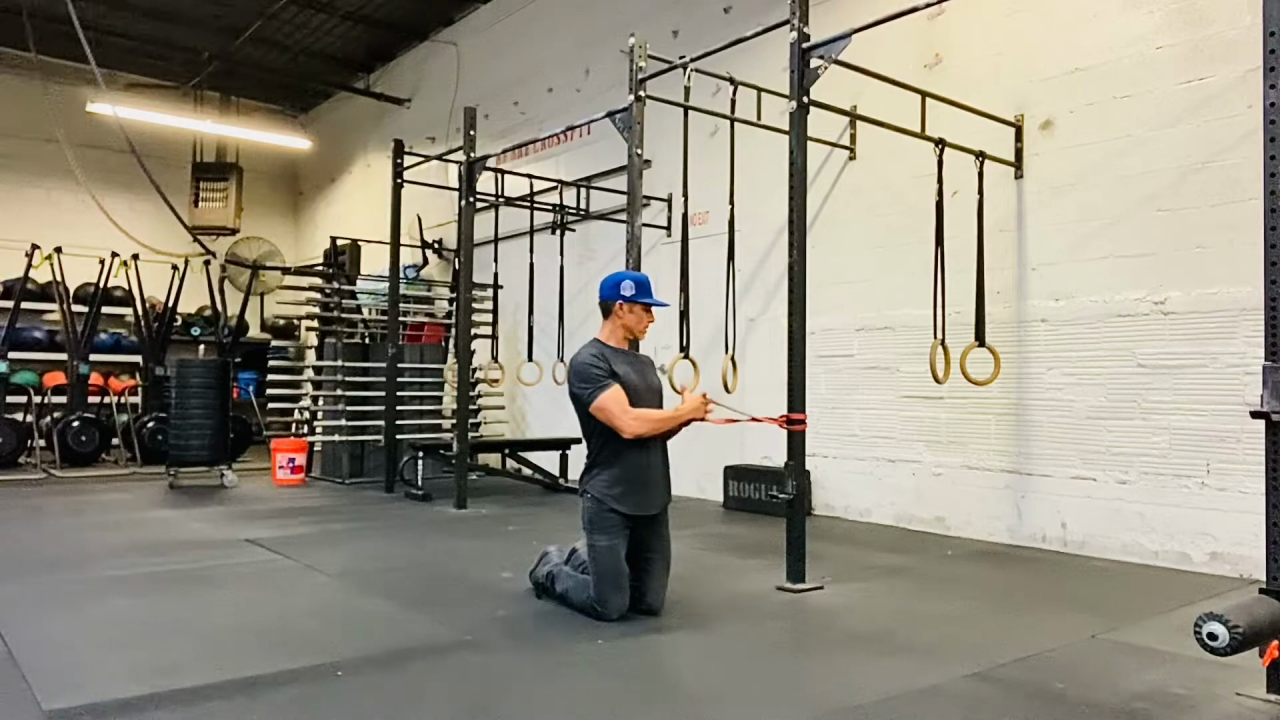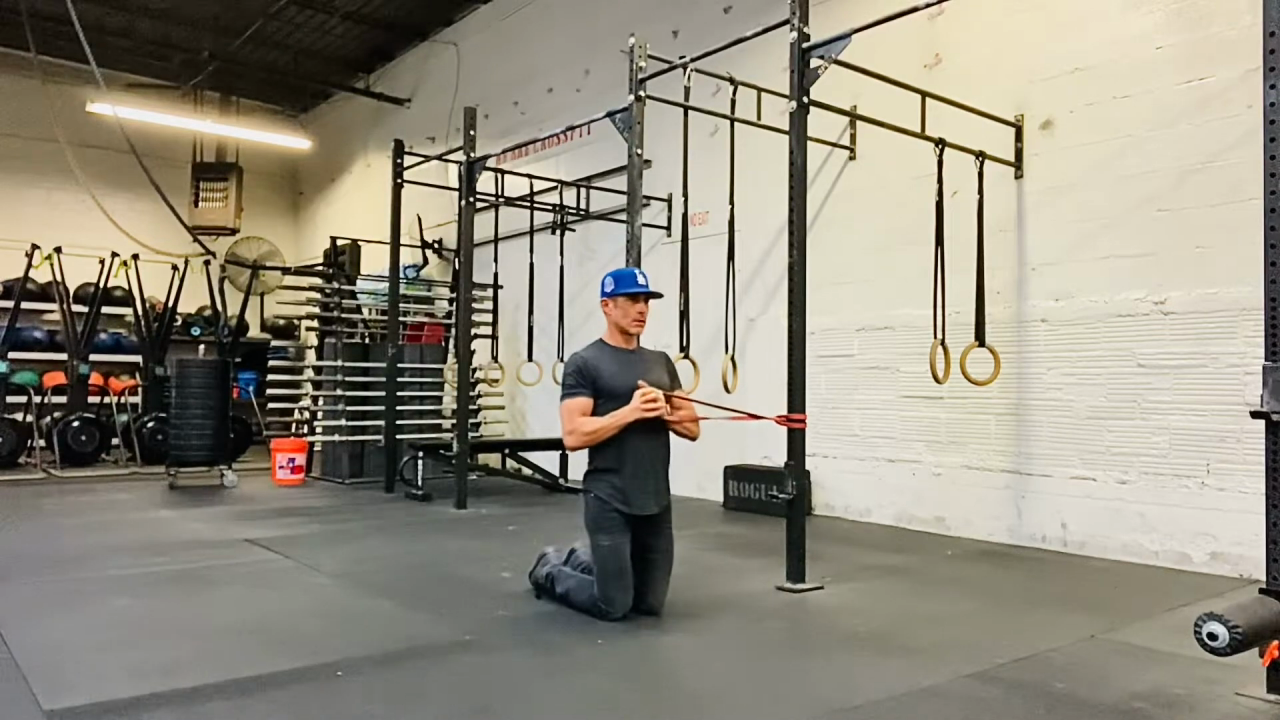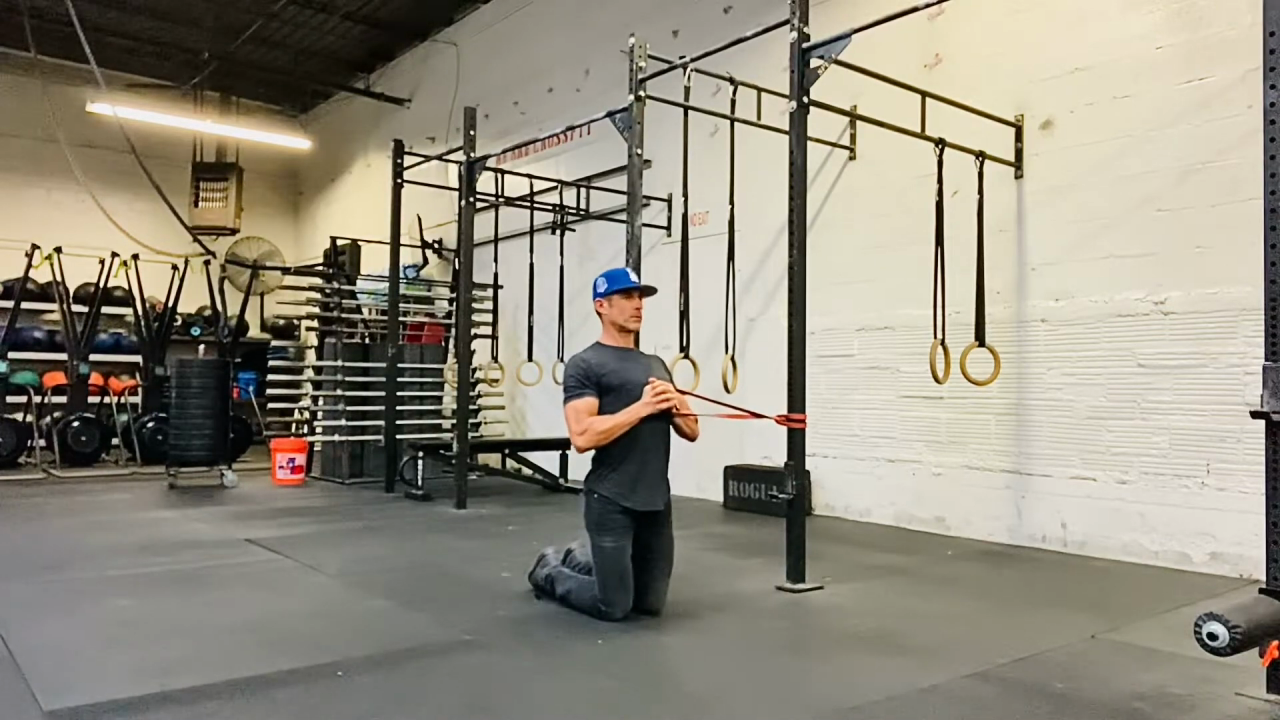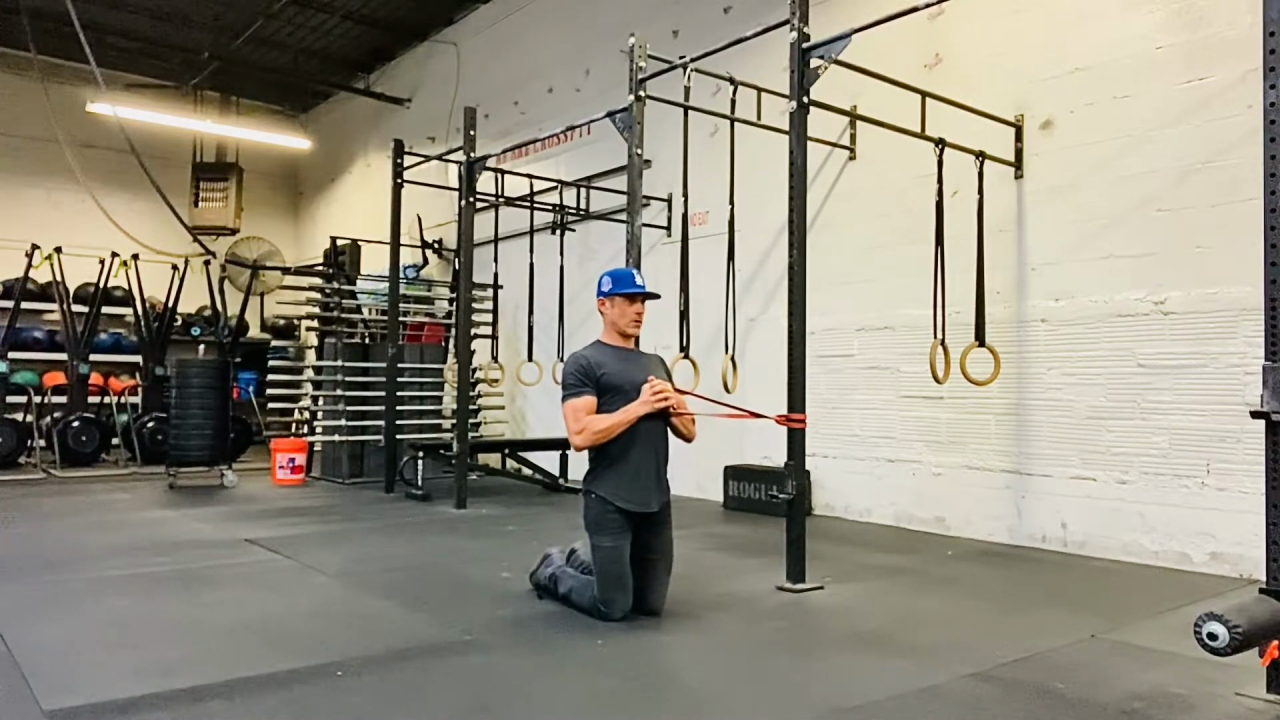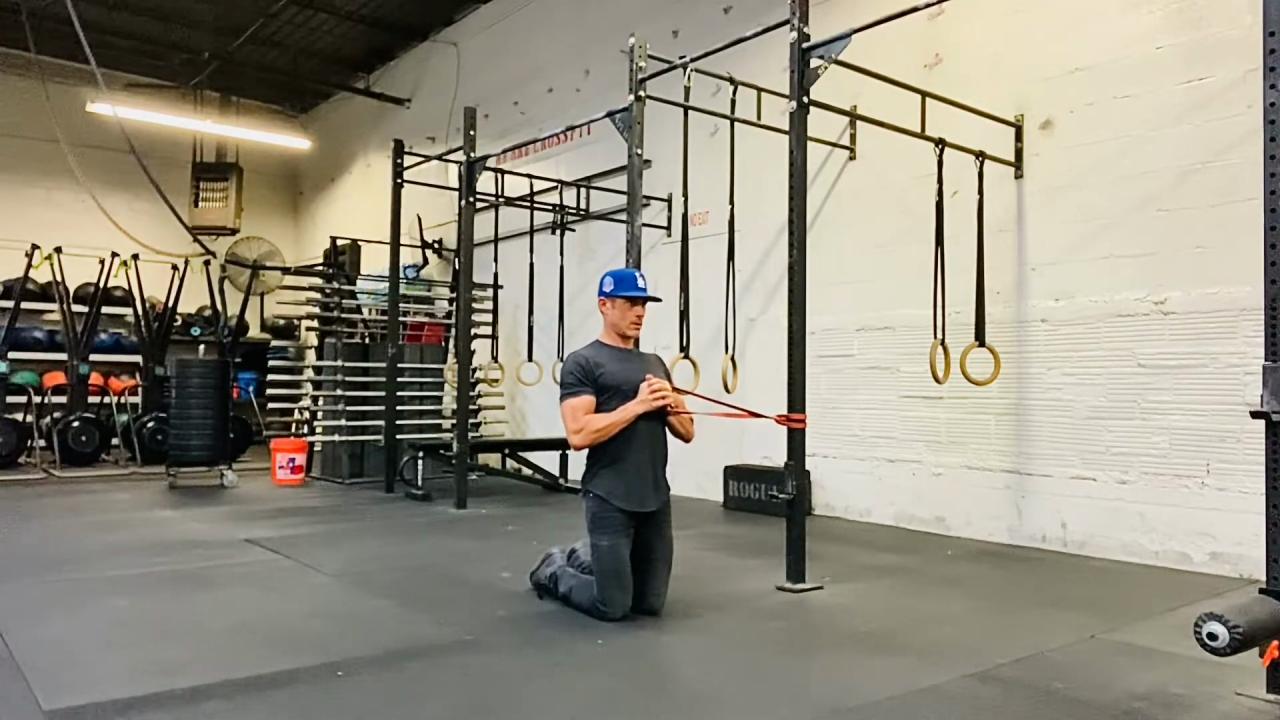
dt=1s
person 1, frame 1
left shoulder: (644, 364)
right shoulder: (588, 363)
right elbow: (629, 424)
left wrist: (688, 416)
right wrist: (686, 410)
left hip: (651, 500)
right hip: (609, 501)
left knee: (649, 603)
right knee: (610, 607)
left ankle: (583, 560)
right ankle: (550, 570)
person 1, frame 2
left shoulder: (660, 362)
right shoulder: (584, 363)
left elbow: (692, 428)
right elbow: (573, 435)
left wrist: (663, 411)
right wrist: (631, 412)
left hip: (656, 500)
right hip: (609, 500)
left knee: (649, 604)
right knee: (614, 606)
left ankle: (582, 559)
right ankle: (549, 571)
person 1, frame 3
left shoulder: (655, 364)
right shoulder: (585, 365)
left elbow: (691, 431)
right elbow: (582, 436)
left wrist: (674, 403)
right wrist: (642, 407)
left hip: (656, 500)
right hip: (611, 501)
left knee: (650, 604)
right knee: (614, 607)
left ankle: (580, 559)
right ankle: (549, 571)
person 1, frame 4
left shoulder: (655, 364)
right shoulder: (584, 363)
left elbow: (688, 432)
right elbow: (580, 435)
left wrist: (672, 404)
right wrist: (640, 406)
left hip: (656, 500)
right hip: (610, 502)
left knee: (650, 604)
right knee: (614, 607)
left ankle: (583, 558)
right ankle: (552, 571)
person 1, frame 5
left shoulder: (654, 363)
right shoulder: (583, 363)
left elbow: (687, 432)
right elbow: (578, 434)
left wrist: (670, 403)
right wrist: (638, 405)
left hip: (655, 499)
right hip: (610, 500)
left knee: (649, 604)
right knee: (613, 607)
left ankle: (584, 558)
right ankle: (553, 571)
